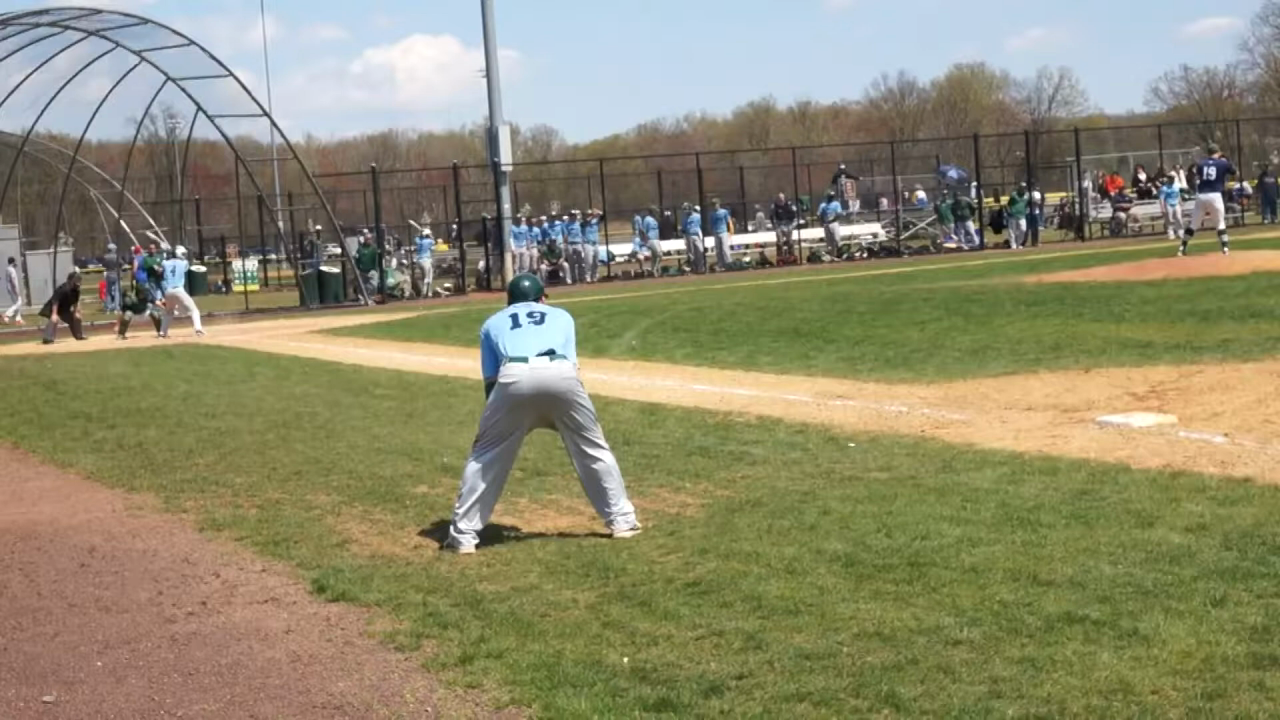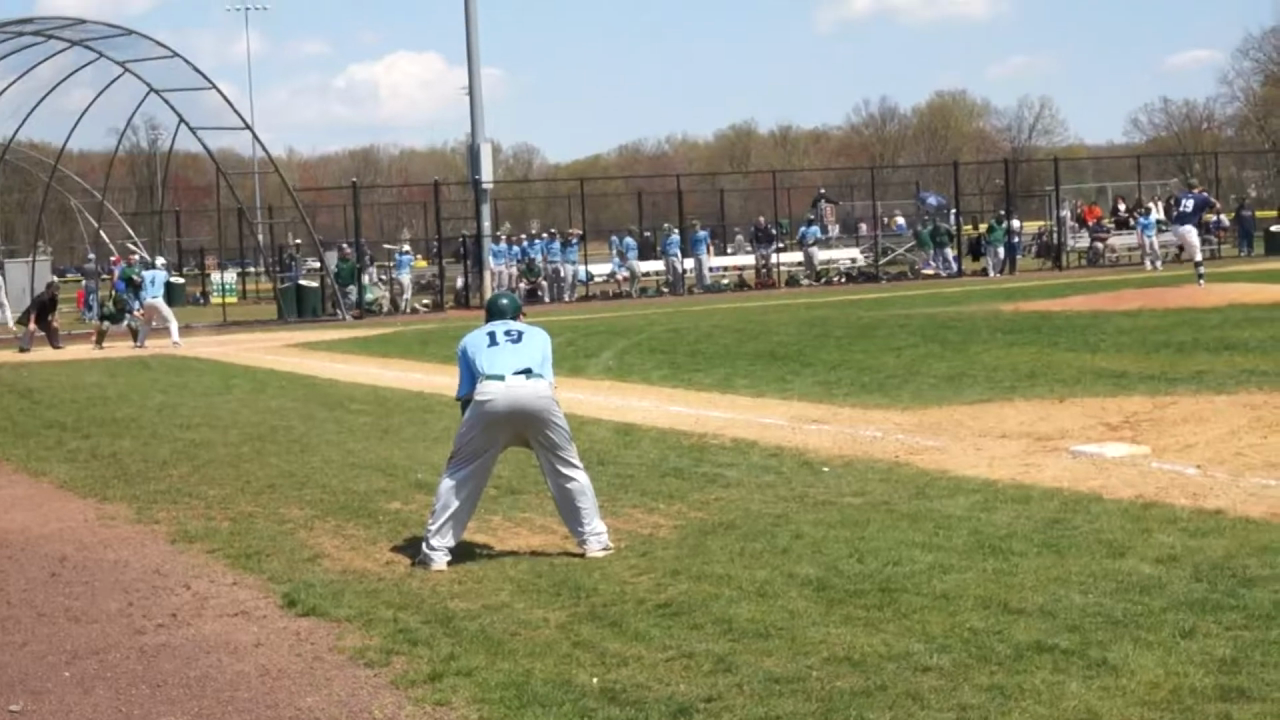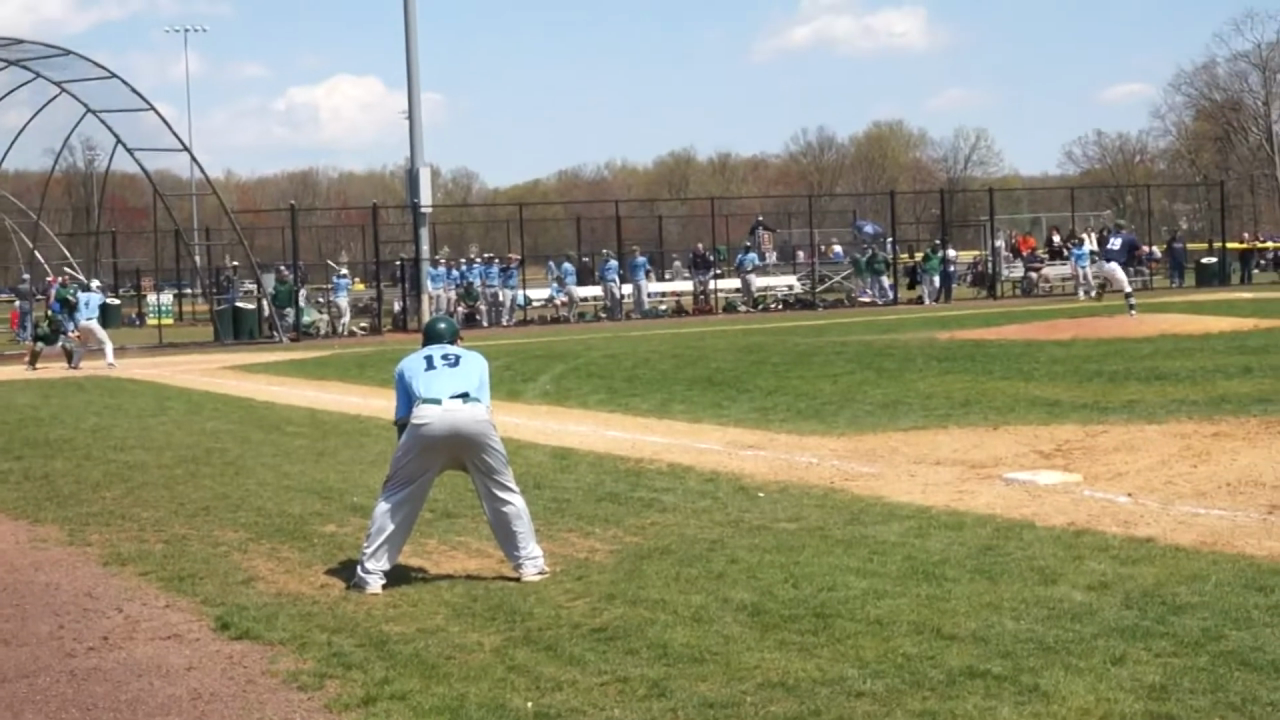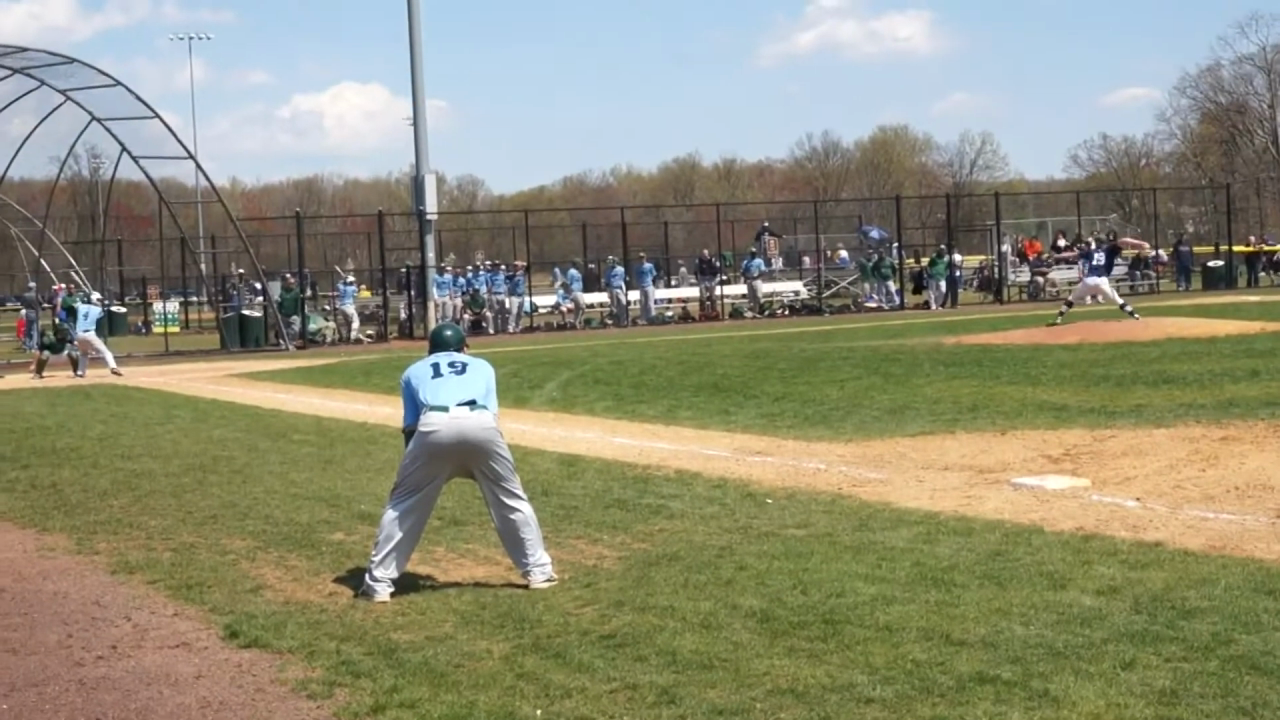
dt=0.3s
person 1, frame 1
left shoulder: (493, 322)
right shoulder: (561, 315)
left elbow: (491, 380)
left wrist: (502, 422)
right wrist: (558, 417)
left hip: (514, 378)
right hip: (560, 374)
left knee: (485, 457)
right knee: (593, 449)
left ankle: (463, 535)
right ankle: (621, 520)
person 1, frame 2
left shoulder: (470, 340)
right shoulder: (538, 334)
left elbow: (466, 397)
left wrist: (475, 440)
right wrist: (533, 435)
left hip: (490, 395)
right hip: (537, 394)
left knee: (460, 473)
right knee: (568, 469)
left ankle: (435, 552)
right ankle: (595, 540)
person 1, frame 3
left shoulder: (408, 364)
right shoulder: (475, 359)
left elbow: (403, 421)
left wrist: (413, 463)
right wrist: (469, 461)
left hip: (427, 419)
right hip: (474, 418)
left knee: (396, 496)
right knee: (504, 493)
left ankle: (370, 575)
right ankle: (530, 565)
person 1, frame 4
left shoulder: (414, 371)
right shoulder: (482, 366)
left elbow: (410, 427)
left wrist: (420, 469)
right wrist: (477, 467)
left hip: (434, 427)
right hip: (481, 425)
left knee: (403, 505)
right knee: (511, 500)
left ankle: (378, 583)
right ankle: (538, 572)
